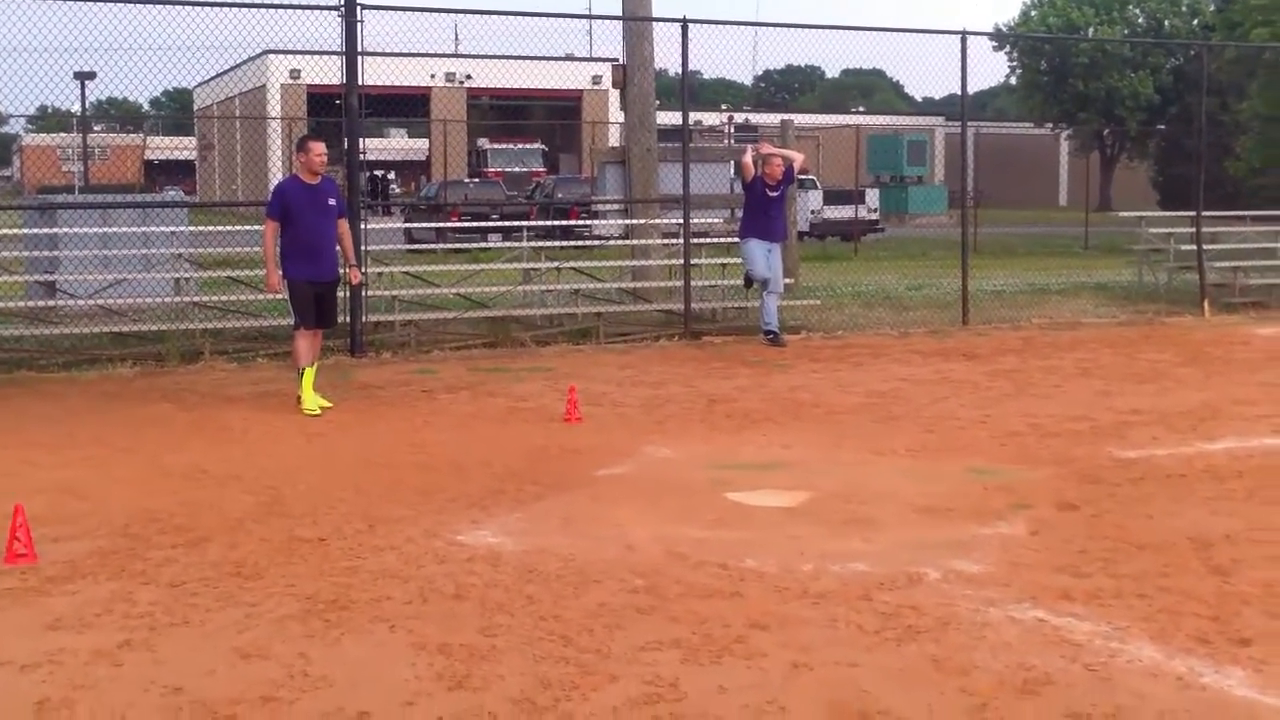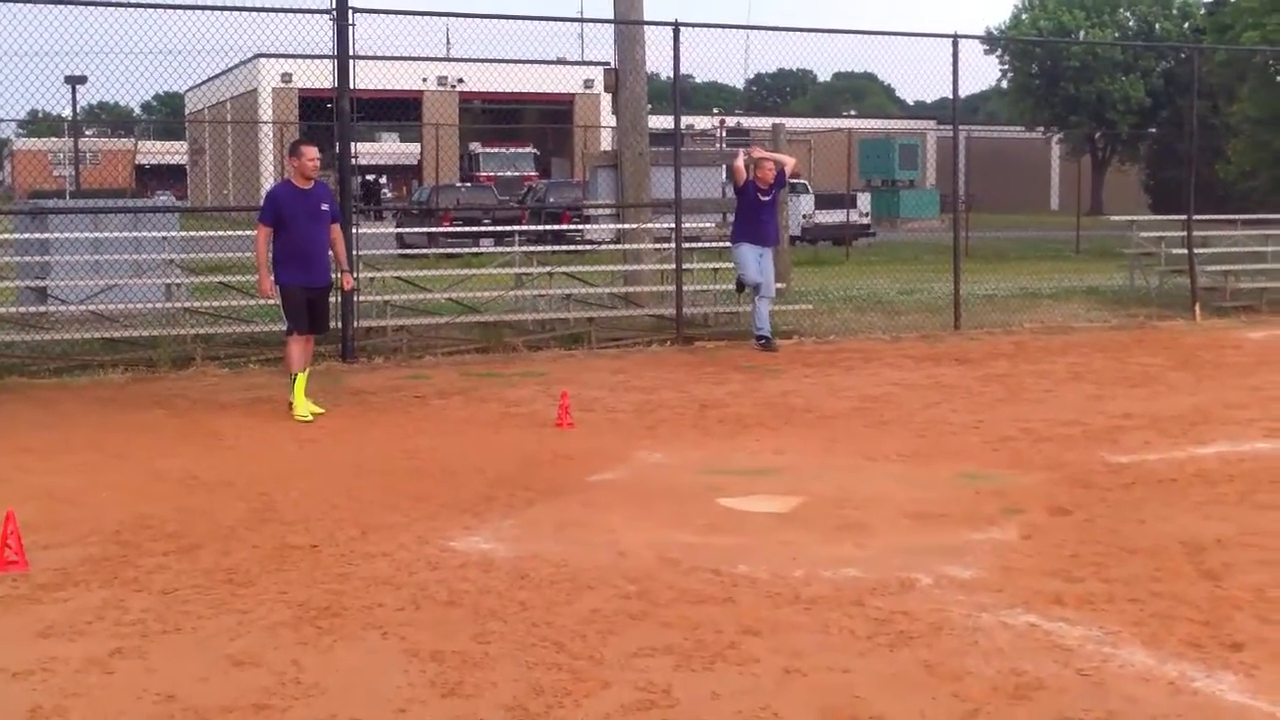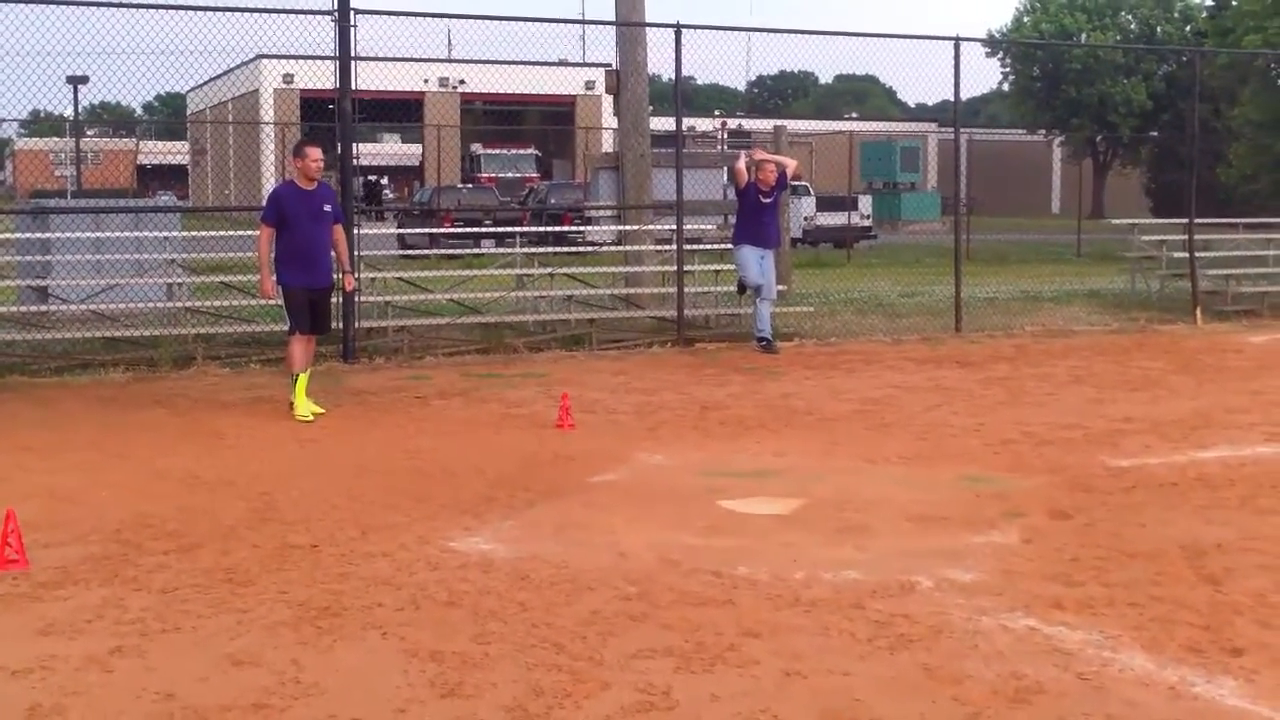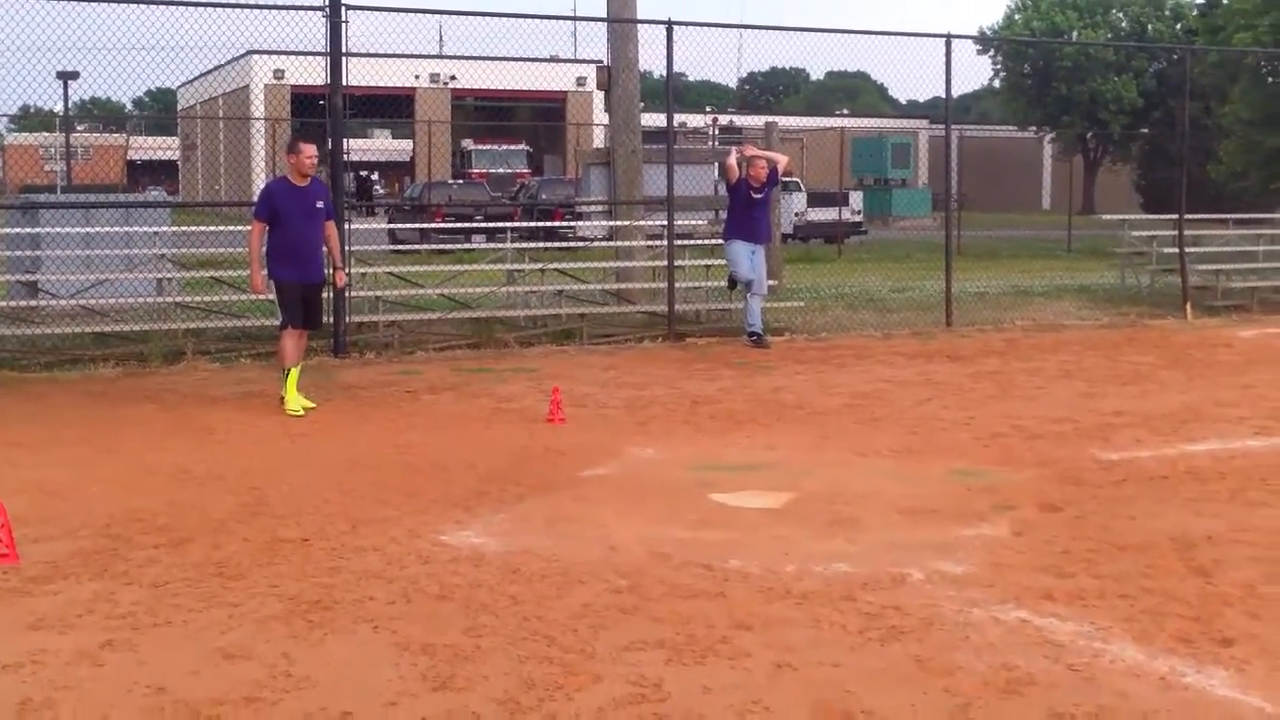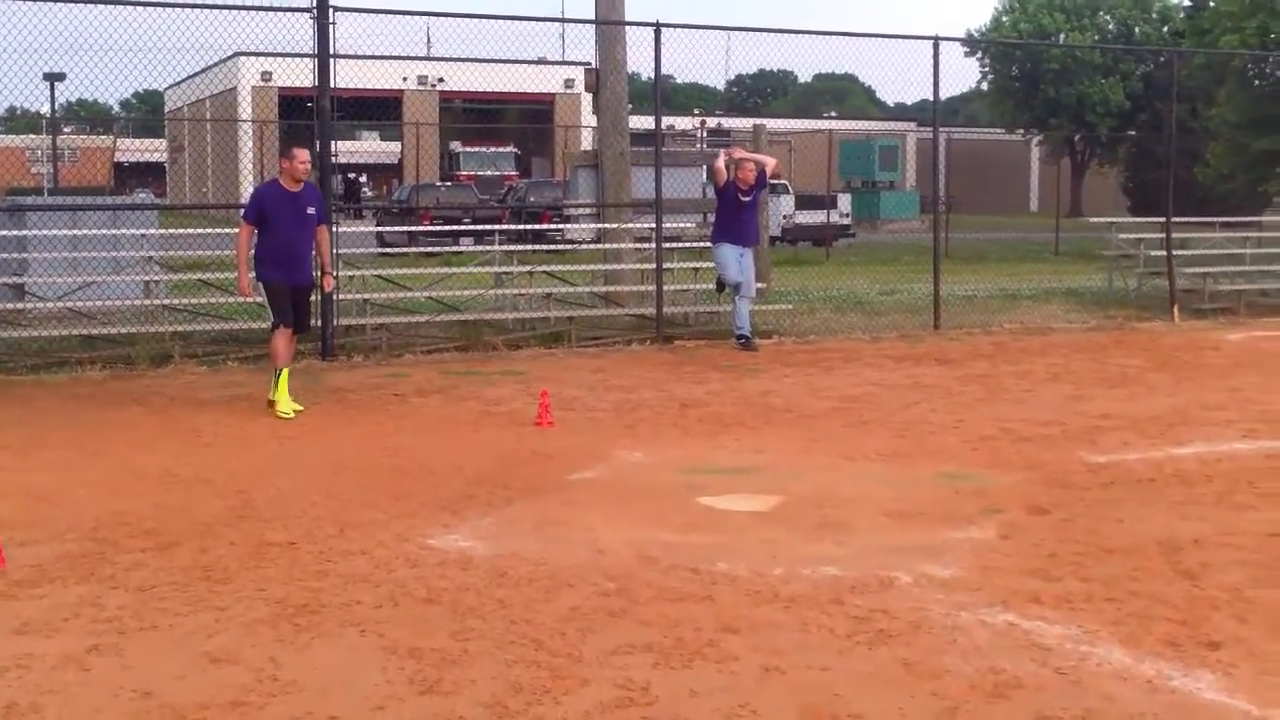
dt=0.2s
person 1, frame 1
left shoulder: (332, 188)
right shoulder: (285, 189)
left elbow: (342, 228)
right elbow: (270, 230)
left wrist: (352, 263)
right wrist: (271, 269)
left hip: (328, 274)
right hip: (298, 275)
left knee: (318, 329)
right knee: (304, 329)
left ankle: (309, 388)
right ankle: (305, 391)
person 1, frame 2
left shoulder: (325, 192)
right shoulder: (278, 194)
left elbow: (335, 233)
right elbow: (263, 236)
left wrist: (345, 269)
right wrist: (264, 275)
left hip: (320, 279)
right hip: (290, 280)
left knee: (310, 335)
right knee: (296, 334)
left ankle: (301, 394)
right ankle: (297, 398)
person 1, frame 3
left shoulder: (328, 194)
right shoulder: (281, 194)
left elbow: (337, 234)
right elbow: (265, 236)
left wrist: (347, 270)
right wrist: (265, 275)
left hip: (323, 280)
right hip: (293, 280)
left knee: (312, 335)
right knee: (299, 334)
left ankle: (301, 395)
right ankle: (298, 398)
person 1, frame 4
left shoulder: (322, 190)
right shoulder: (274, 190)
left elbow: (330, 230)
right elbow: (257, 230)
left wrist: (338, 266)
right wrist: (256, 270)
left hip: (314, 274)
right hip: (284, 273)
left knee: (304, 330)
right knee: (291, 328)
left ankle: (291, 390)
right ankle: (289, 392)
person 1, frame 5
left shoulder: (314, 194)
right shoulder: (264, 194)
left elbow: (322, 234)
right elbow: (245, 232)
left wrist: (327, 271)
right wrist: (243, 272)
left hip: (302, 277)
right hip: (272, 275)
left knee: (293, 332)
right knee: (283, 328)
left ankle: (276, 392)
right ankle: (283, 394)
person 2, frame 1
left shoulder: (783, 181)
right shoulder: (755, 183)
left elbow: (799, 157)
right elbow: (746, 162)
left wrist: (773, 150)
right wrist: (750, 151)
left hip: (775, 242)
right hip: (752, 239)
left knee: (774, 288)
right knee: (762, 274)
left ankle: (770, 331)
right ankle: (751, 274)
person 2, frame 2
left shoulder: (775, 185)
right shoulder: (747, 187)
left elbow: (791, 161)
right elbow: (738, 166)
left wrist: (764, 154)
right wrist: (741, 155)
left hip: (766, 246)
right hip: (744, 244)
left knee: (765, 292)
right knee: (753, 279)
left ankle: (762, 336)
right ankle: (743, 279)
person 2, frame 3
left shoulder: (777, 187)
right shoulder: (748, 189)
left elbow: (792, 163)
right elbow: (739, 168)
left wrist: (765, 156)
right wrist: (743, 157)
left hip: (768, 249)
right hip: (745, 246)
left knee: (767, 294)
right knee: (755, 281)
left ankle: (763, 338)
right ankle: (745, 281)
person 2, frame 4
left shoulder: (768, 184)
right shoulder: (739, 185)
left elbow: (784, 160)
right elbow: (730, 164)
left wrist: (757, 152)
right wrist: (734, 153)
left hip: (758, 244)
right hip: (736, 241)
left knee: (758, 289)
right knee: (745, 276)
left ankle: (754, 332)
right ankle: (735, 276)
person 2, frame 5
left shoulder: (756, 186)
right shoulder: (727, 188)
left elbow: (772, 162)
right elbow: (718, 167)
left wrist: (745, 155)
right wrist: (723, 155)
left hip: (746, 247)
right hip: (725, 244)
left knee: (746, 292)
right knee: (734, 279)
left ankle: (742, 335)
right ankle: (723, 279)
